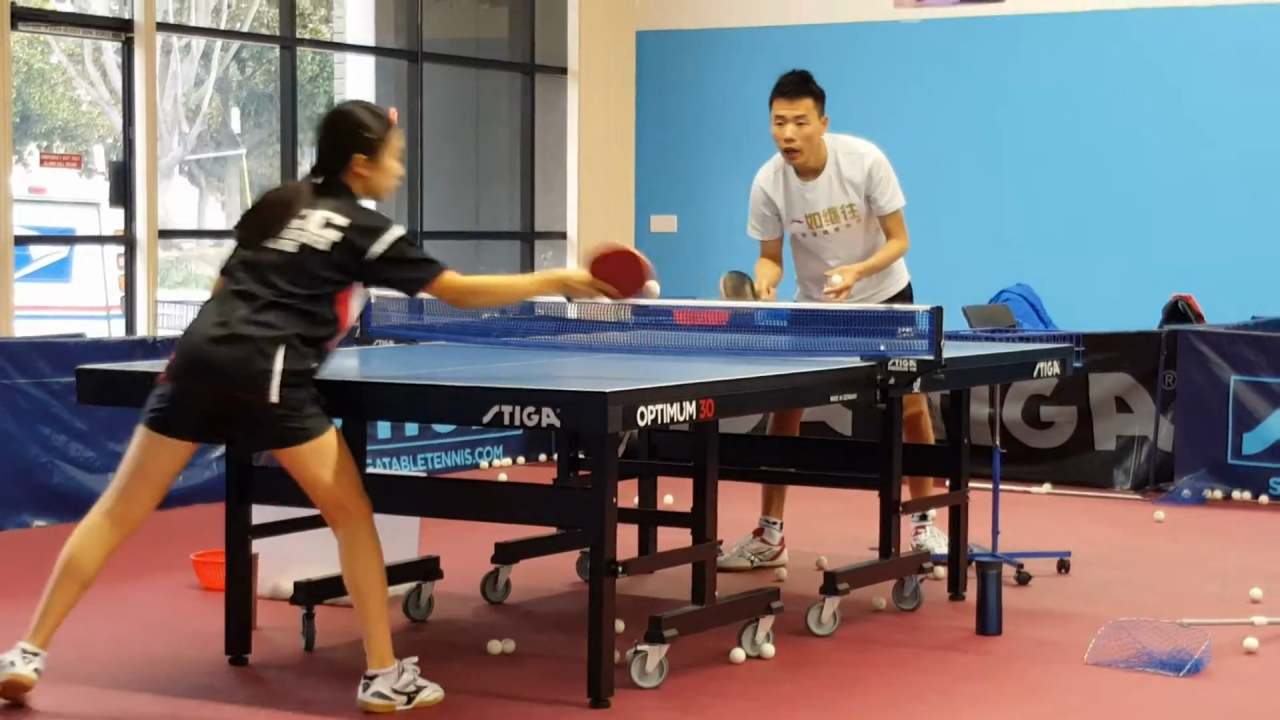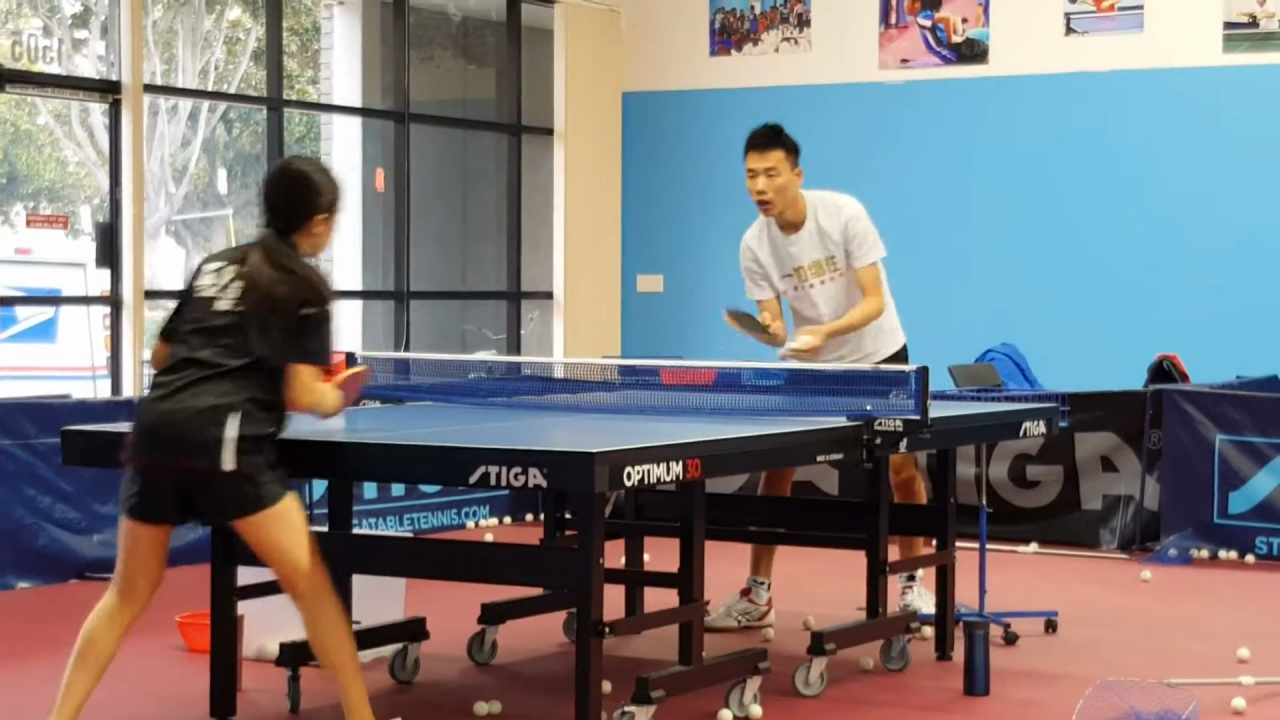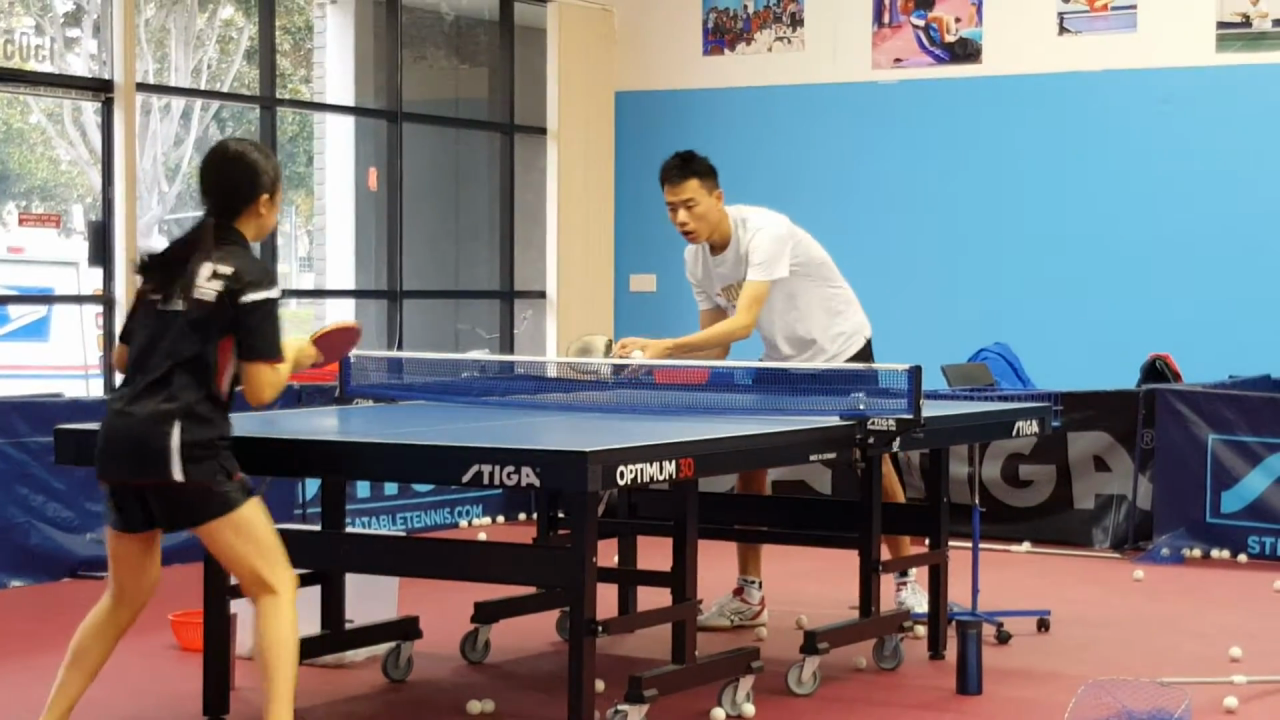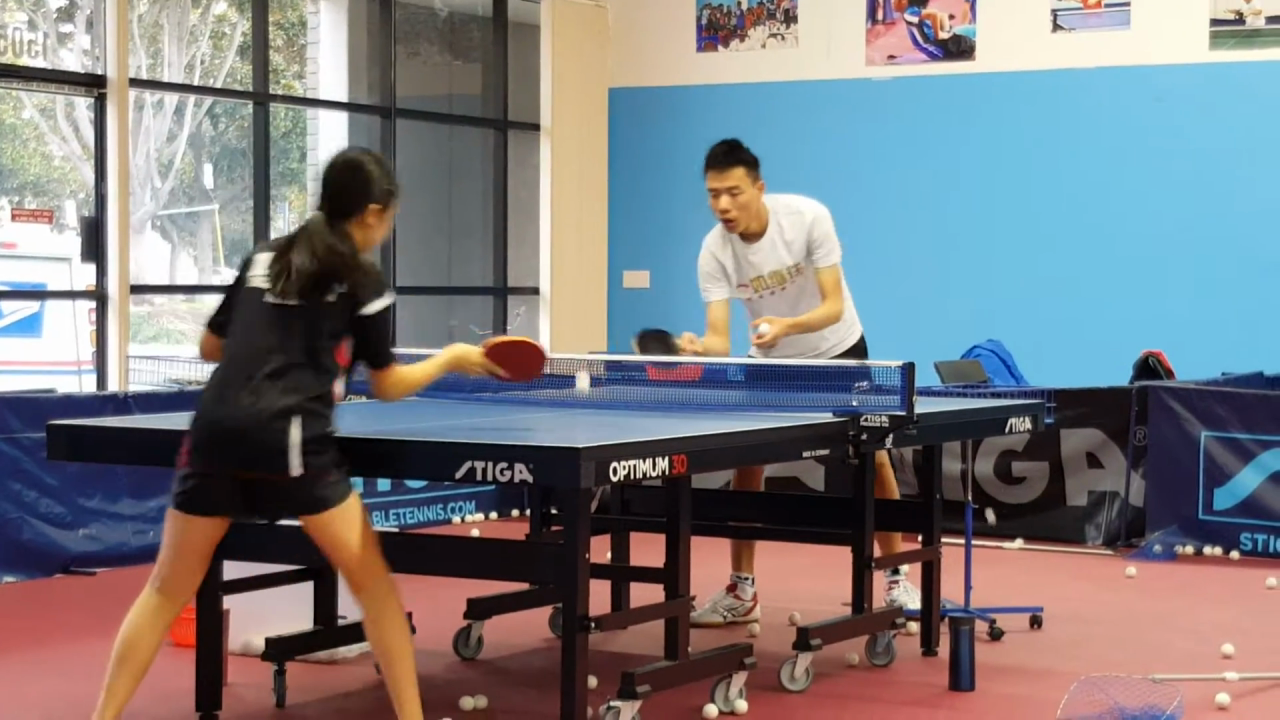
dt=0.5s
person 1, frame 1
left shoulder: (276, 206)
right shoulder: (367, 230)
right elbow: (460, 292)
right wrist: (559, 281)
left hip: (199, 357)
right hip: (269, 377)
left knee: (117, 513)
right knee: (351, 516)
right ankle: (384, 675)
person 1, frame 2
left shoulder: (212, 267)
right shoulder: (305, 288)
right elbow: (306, 395)
right wrist: (336, 398)
left hip: (155, 434)
right hip: (224, 444)
left knee: (131, 593)
right knee: (310, 584)
person 1, frame 3
left shoulder: (165, 264)
right shoulder: (251, 276)
left elbow: (123, 360)
right elbow: (259, 390)
right wrist: (293, 359)
left hip: (121, 442)
right hip: (185, 447)
left knee: (125, 598)
right knee: (275, 587)
person 1, frame 4
left shoulder: (263, 257)
right shoulder: (360, 282)
left elbow: (209, 346)
right elbow: (388, 385)
right wrist: (458, 357)
left hip: (215, 432)
right hip: (286, 440)
left knee: (168, 590)
right knee: (372, 581)
person 2, frame 1
left shoulder: (866, 159)
right shoulder: (767, 183)
left elbow: (899, 240)
right elbow: (772, 257)
left wrist: (857, 271)
right wrist: (764, 283)
left hip: (884, 294)
right hip: (814, 305)
left knee: (911, 405)
right knee: (785, 406)
left ankle: (924, 522)
right ankle: (770, 534)
person 2, frame 2
left shoulder: (844, 212)
right shoulder: (754, 245)
left elbow: (874, 302)
right elbow: (774, 327)
left wrist: (825, 332)
right wrist: (768, 329)
left hip: (878, 355)
right hip: (813, 367)
left knee: (902, 468)
right knee: (776, 465)
left ankle: (912, 584)
right ankle: (757, 594)
person 2, frame 3
left shoulder: (766, 231)
right shoulder: (696, 259)
left elbow: (743, 323)
right elbow: (717, 345)
left wrist: (665, 345)
right wrist: (652, 350)
left hip: (841, 351)
right hip: (783, 363)
left knee: (875, 465)
right knee: (749, 465)
left ankle: (906, 580)
right ankle: (749, 593)
person 2, frame 4
left shoulder: (808, 216)
right shoulder: (714, 251)
left elbow: (836, 306)
right elbow: (719, 335)
left wrist: (786, 326)
right wrist: (698, 347)
left hip: (837, 349)
right hip: (771, 363)
left knee: (873, 459)
right knee: (746, 463)
left ankle: (895, 577)
right ankle: (741, 590)
